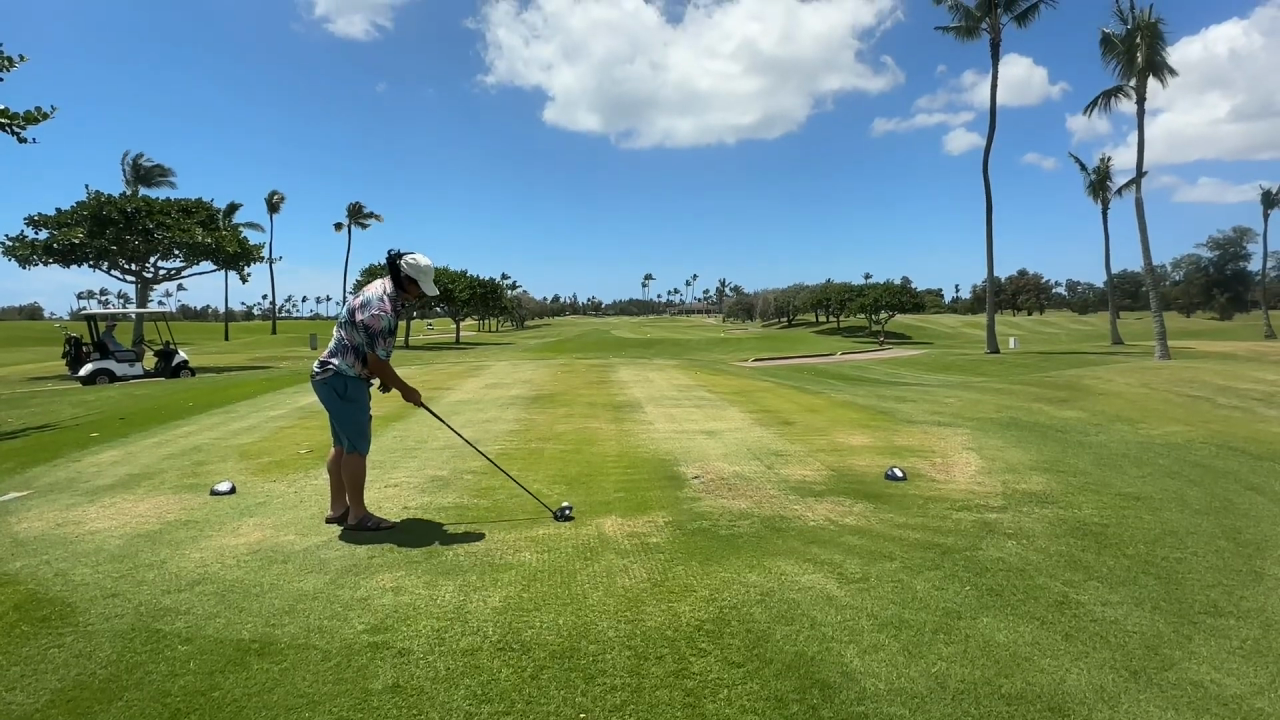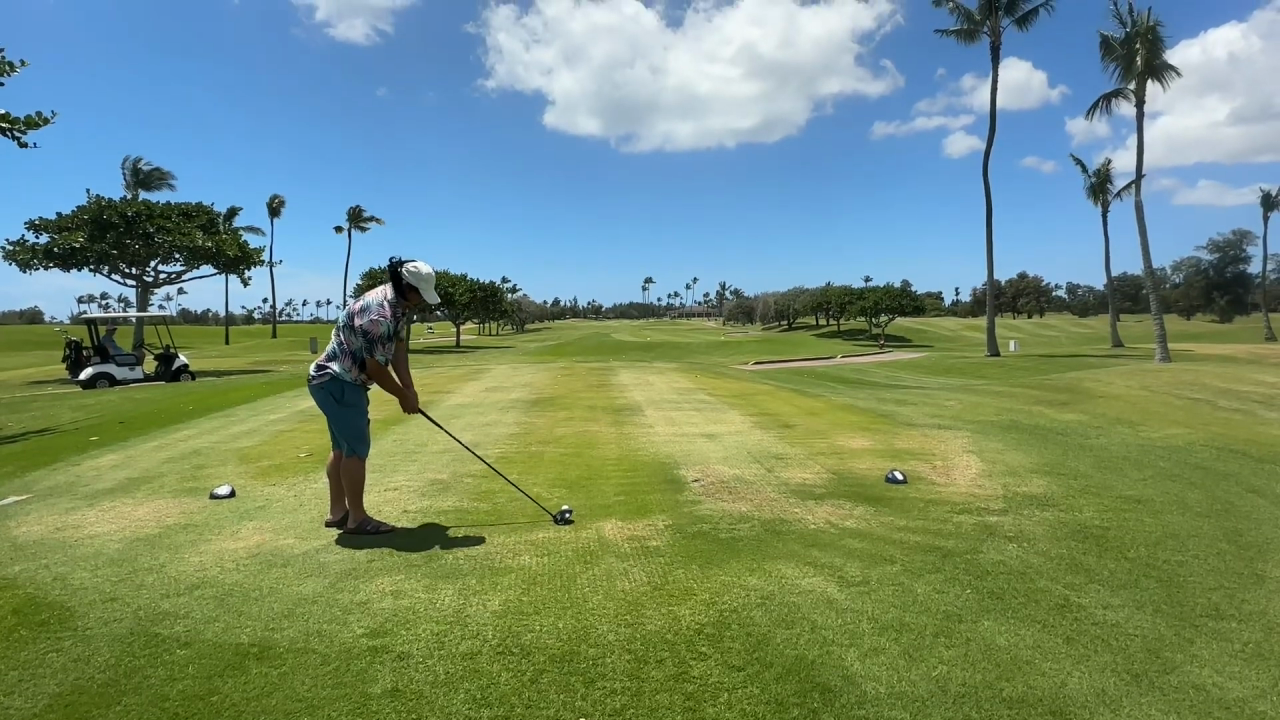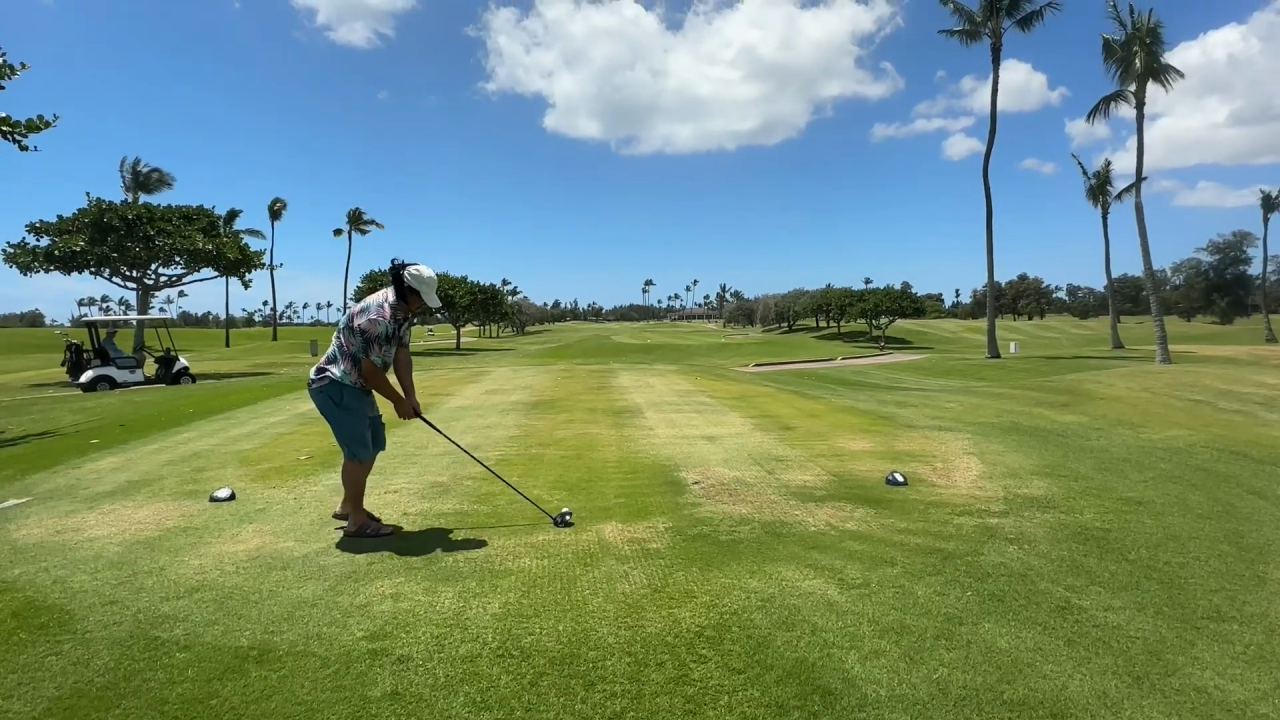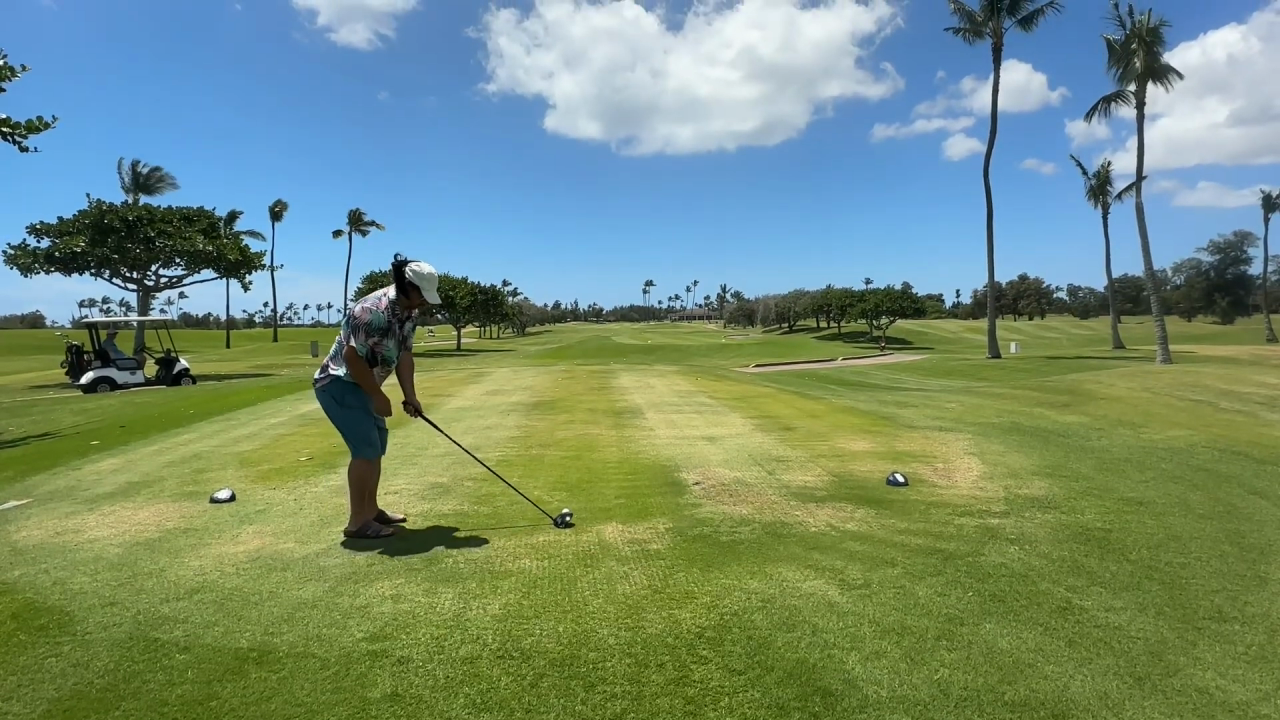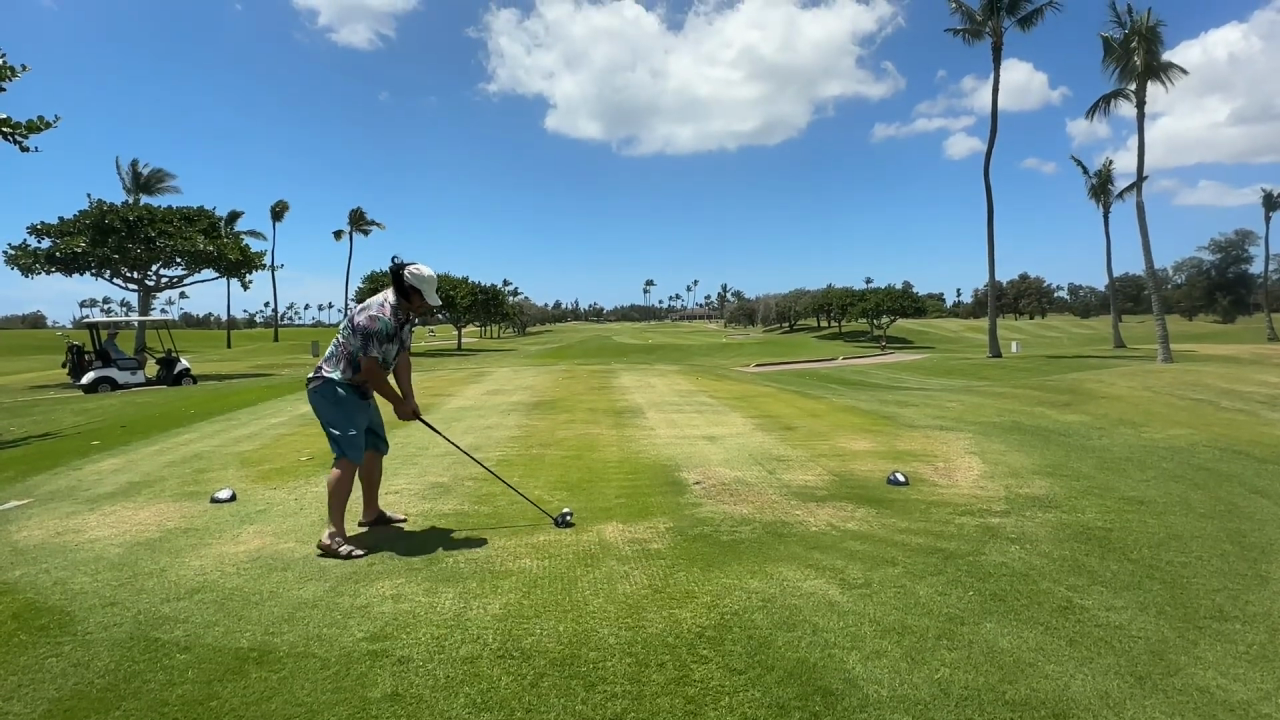
dt=0.4s
person 1, frame 1
left shoulder: (383, 289)
right shoulder: (379, 310)
right elbow: (377, 362)
left wrist: (388, 378)
right wrist: (406, 390)
left hip: (336, 375)
right hip: (342, 379)
left knee: (343, 443)
right knee: (357, 444)
left ankle: (338, 508)
right ankle: (357, 514)
person 1, frame 2
left shoulder: (395, 304)
right shoulder: (378, 315)
left elbow: (398, 350)
right elbow: (376, 368)
left wrist: (410, 389)
right wrist: (404, 397)
left hip: (337, 379)
right hip: (337, 382)
left knee: (343, 447)
right knee: (356, 448)
left ankle: (338, 511)
right ankle: (356, 518)
person 1, frame 3
left shoulder: (402, 311)
right shoulder: (377, 316)
left elbow: (401, 355)
right elbow: (371, 370)
left wrist: (411, 397)
right wrist: (398, 401)
left hip: (351, 385)
right hip: (335, 385)
left knee: (374, 443)
right knee: (358, 450)
left ankle: (348, 505)
right ankle: (356, 521)
person 1, frame 4
left shoulder: (407, 312)
right shoulder: (373, 311)
left elbow: (403, 355)
right elbow: (352, 358)
left wrist: (410, 397)
right wrist: (378, 396)
left hip: (360, 386)
right hip: (339, 384)
left knee: (376, 448)
right knee: (365, 450)
left ankle: (371, 511)
right ankle: (357, 521)
person 1, frame 5
left shoulder: (405, 314)
right shoulder: (378, 316)
left elbow: (401, 358)
right elbow: (371, 368)
left wrist: (409, 400)
right wrist: (398, 402)
left hip: (356, 389)
right hip: (333, 387)
left knee: (375, 447)
right knee: (349, 455)
left ankle: (371, 511)
right ankle: (333, 534)
